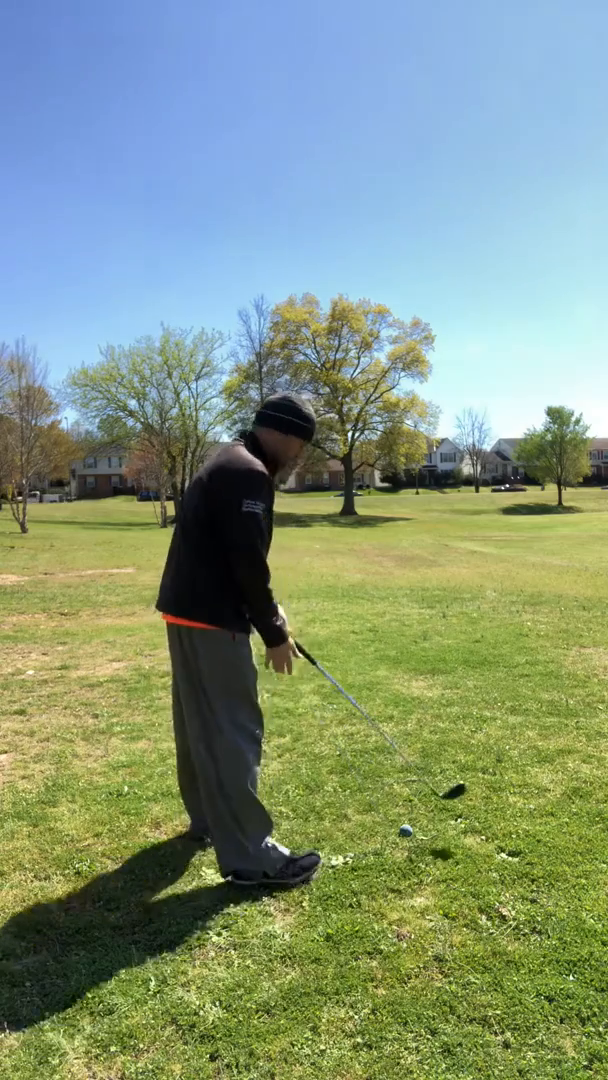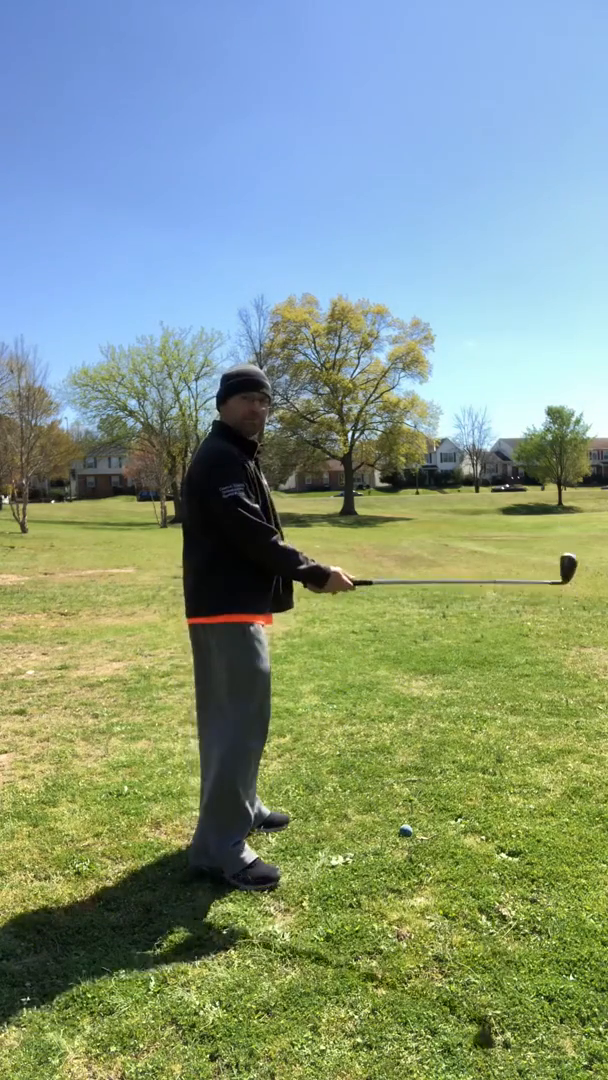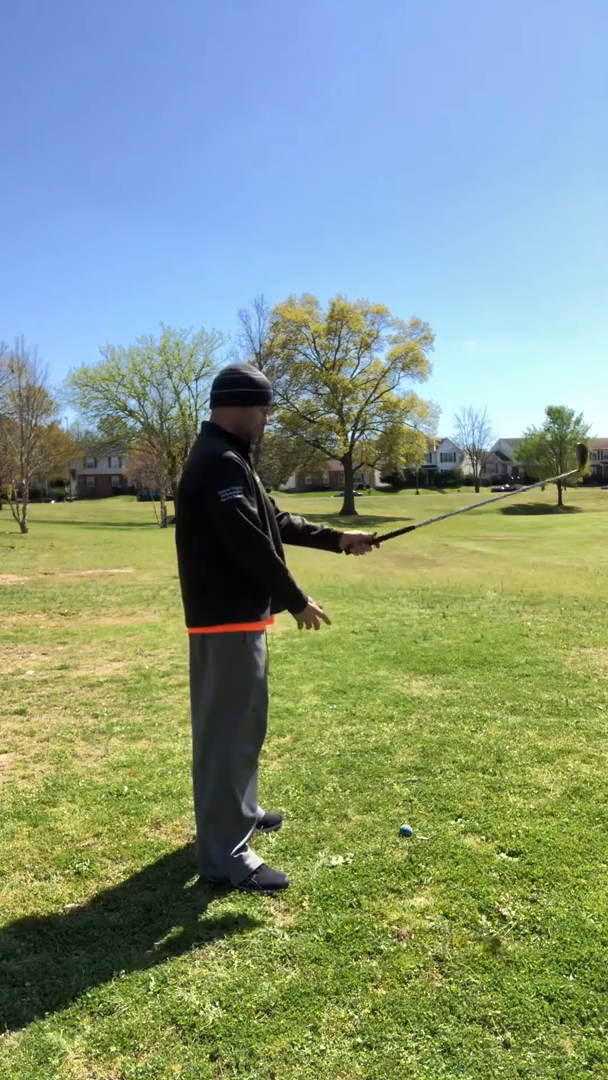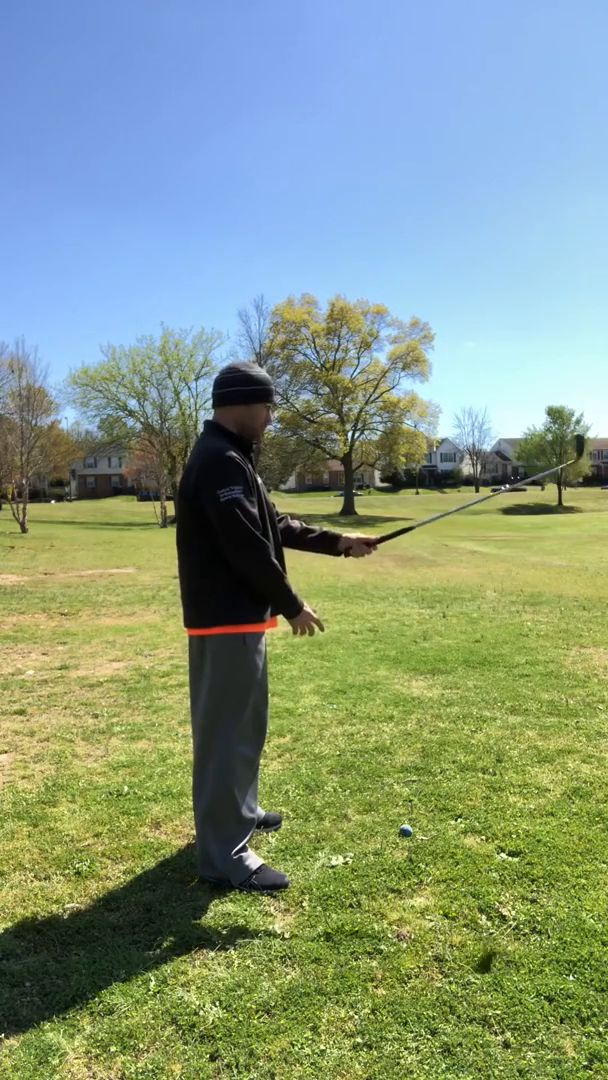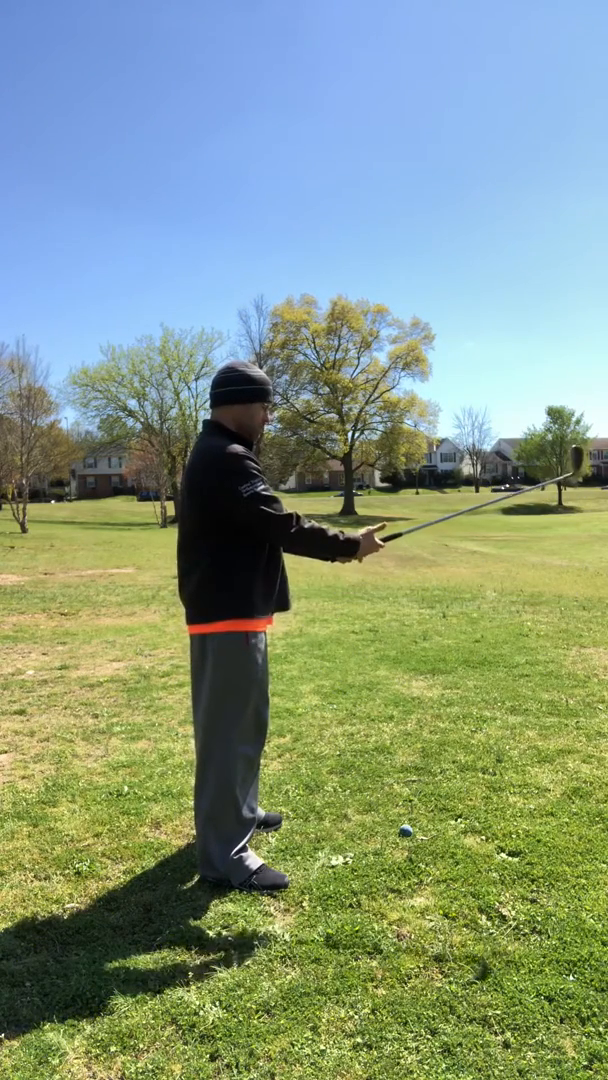
dt=1s
person 1, frame 1
left shoulder: (231, 463)
right shoulder: (249, 473)
right elbow: (246, 559)
left wrist: (270, 611)
right wrist: (274, 633)
left hip: (187, 608)
right hip: (211, 616)
left knee: (201, 721)
right knee: (234, 730)
left ankle: (208, 817)
right ankle: (250, 854)
person 1, frame 2
left shoulder: (241, 458)
right shoulder: (219, 459)
left elbow: (259, 536)
right elbow: (253, 536)
left wrist: (308, 572)
right wrist: (316, 572)
left hip: (241, 604)
right hip: (227, 610)
left knee: (241, 714)
right knee: (241, 719)
left ankle: (242, 807)
right ankle: (220, 845)
person 1, frame 3
left shoulder: (225, 458)
right shoulder: (219, 463)
left elbow: (273, 522)
right elbow: (250, 545)
left wrist: (337, 539)
right wrist: (297, 601)
left hip: (232, 613)
right hip: (229, 618)
left knee: (239, 723)
right knee: (230, 728)
left ankle: (237, 812)
right ankle: (224, 853)
person 1, frame 4
left shoulder: (230, 458)
right shoulder: (219, 462)
left elbow: (274, 526)
right elbow: (248, 546)
left wrist: (337, 542)
right wrist: (292, 605)
left hip: (238, 614)
right hip: (227, 619)
left knee: (242, 724)
right knee: (228, 730)
left ankle: (238, 813)
right ankle: (224, 854)
person 1, frame 5
left shoulder: (219, 454)
right shoulder: (227, 460)
left elbow: (265, 528)
right elbow: (279, 525)
left wrist: (338, 546)
right wrist: (349, 545)
left hip: (234, 609)
right hip: (227, 615)
left knee: (243, 722)
right knee: (228, 730)
left ankle: (238, 812)
right ankle: (225, 855)
